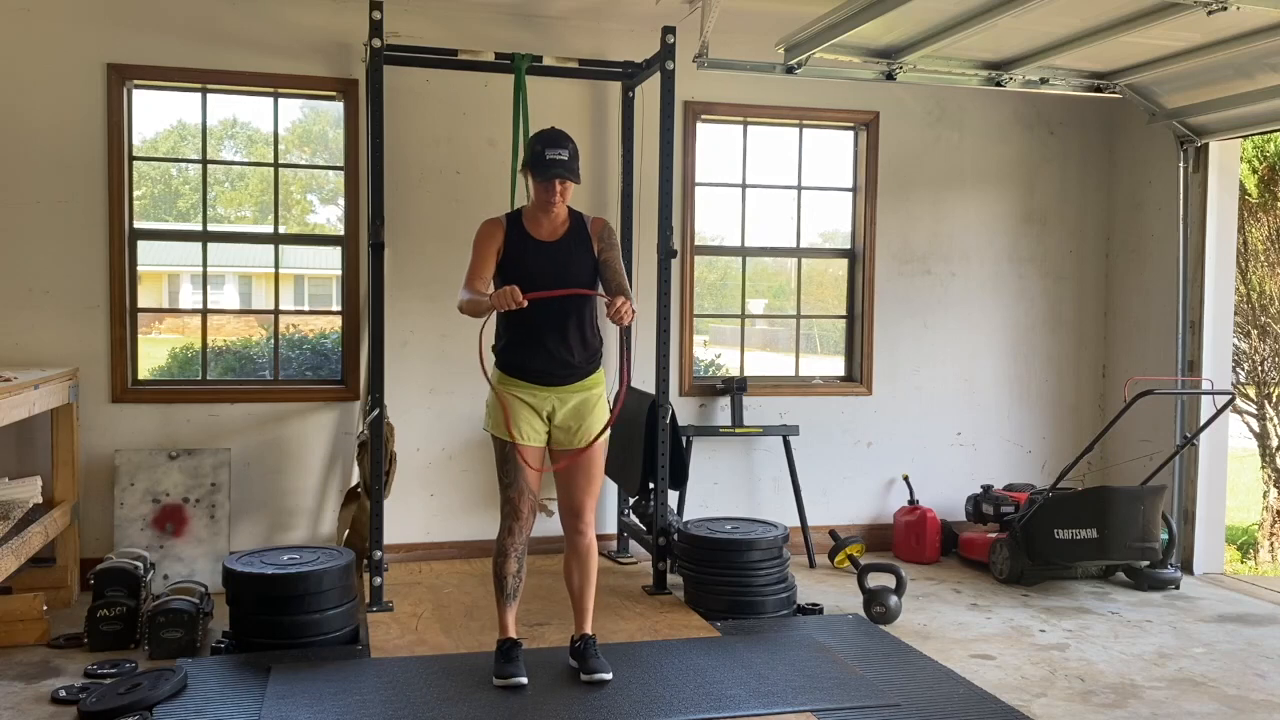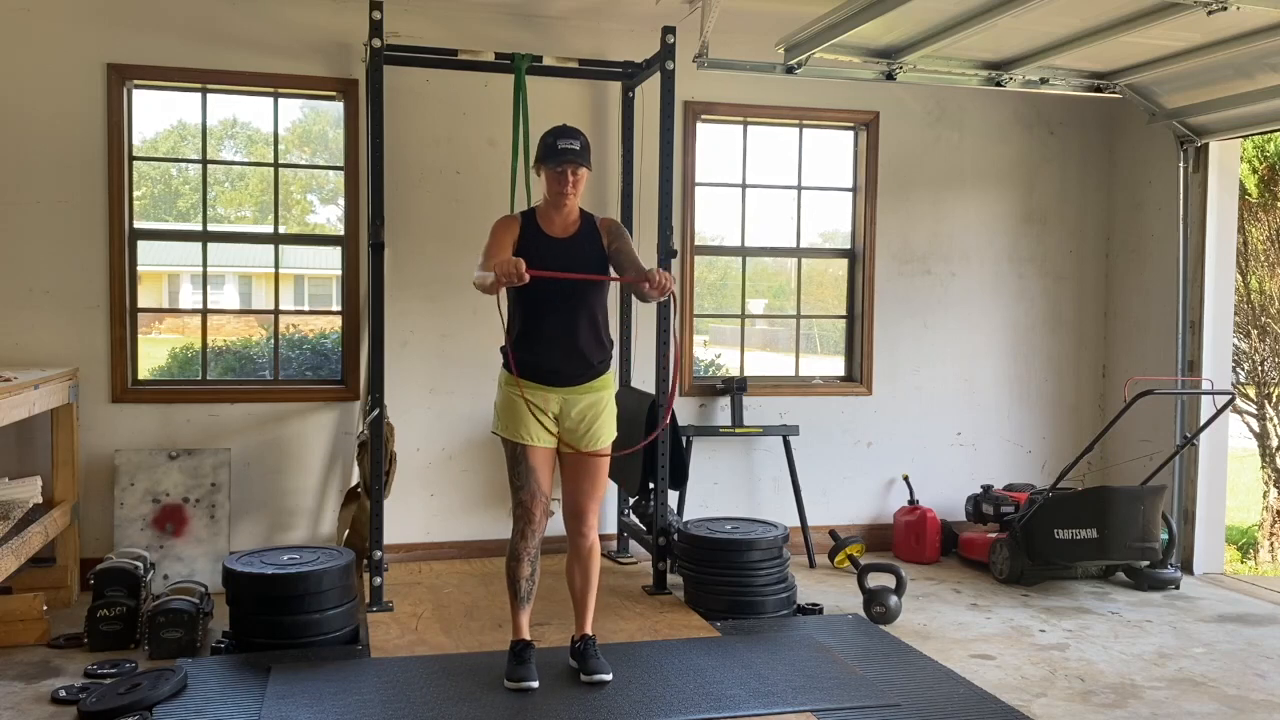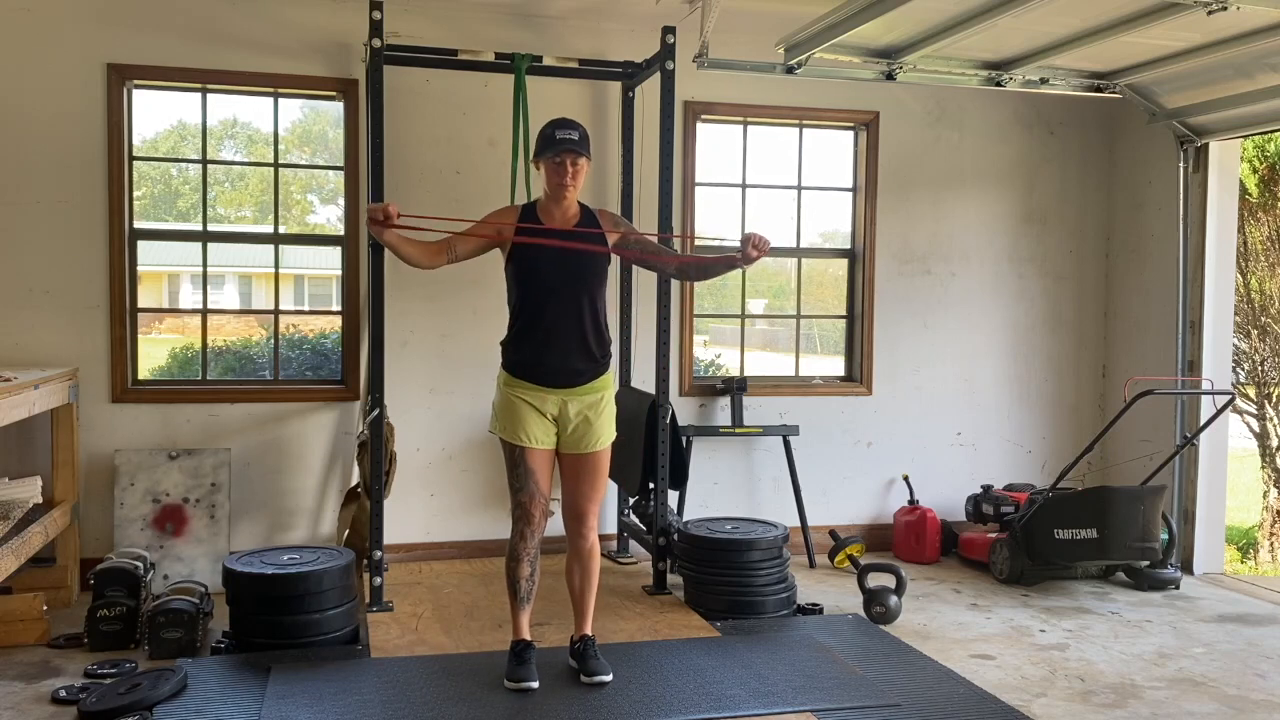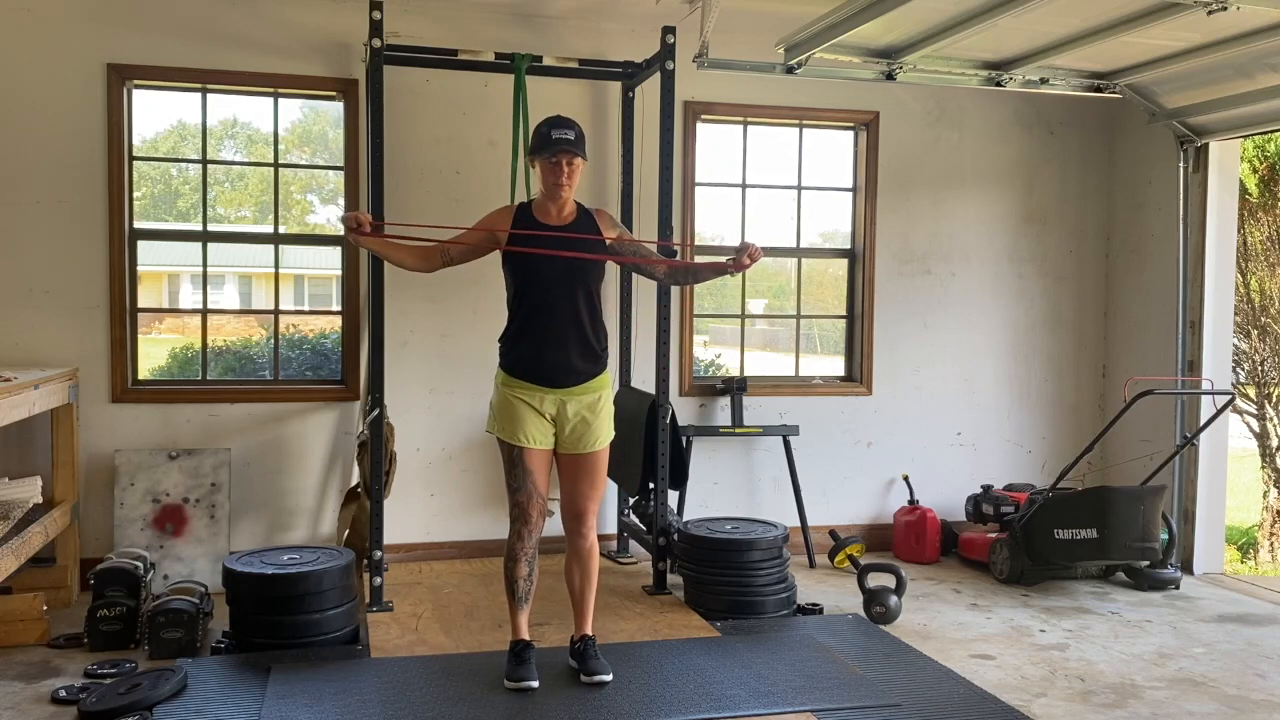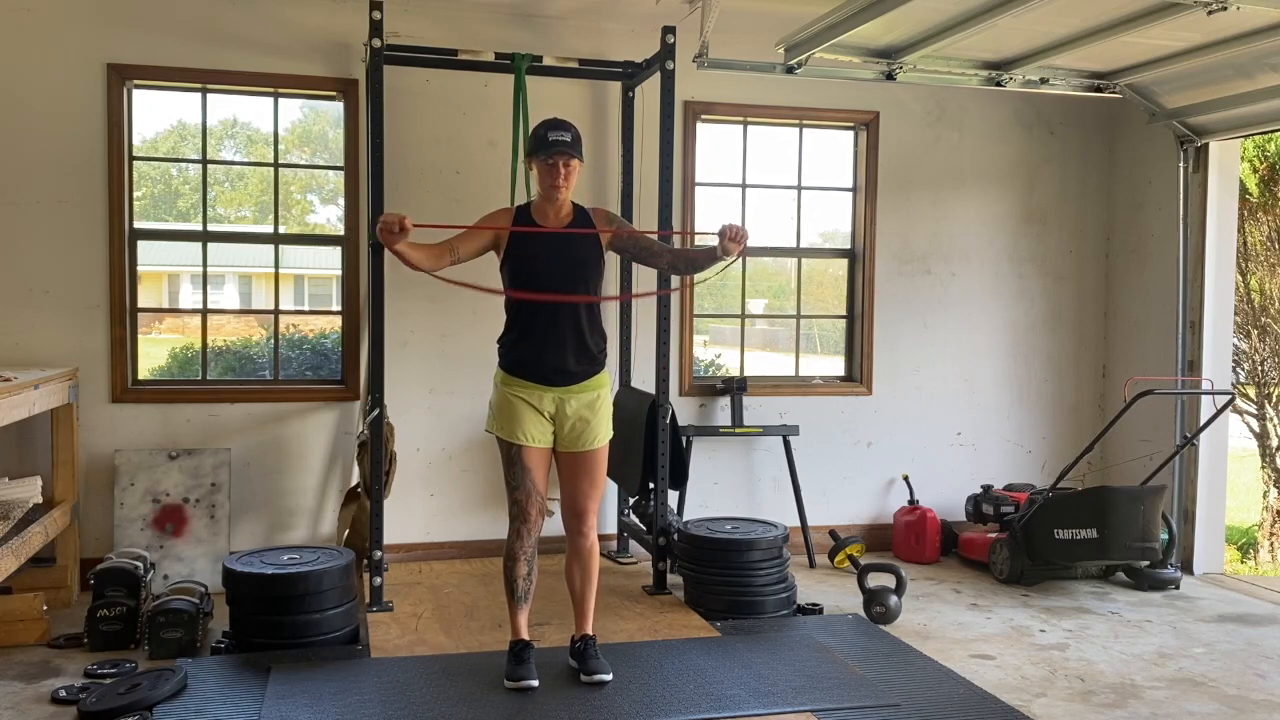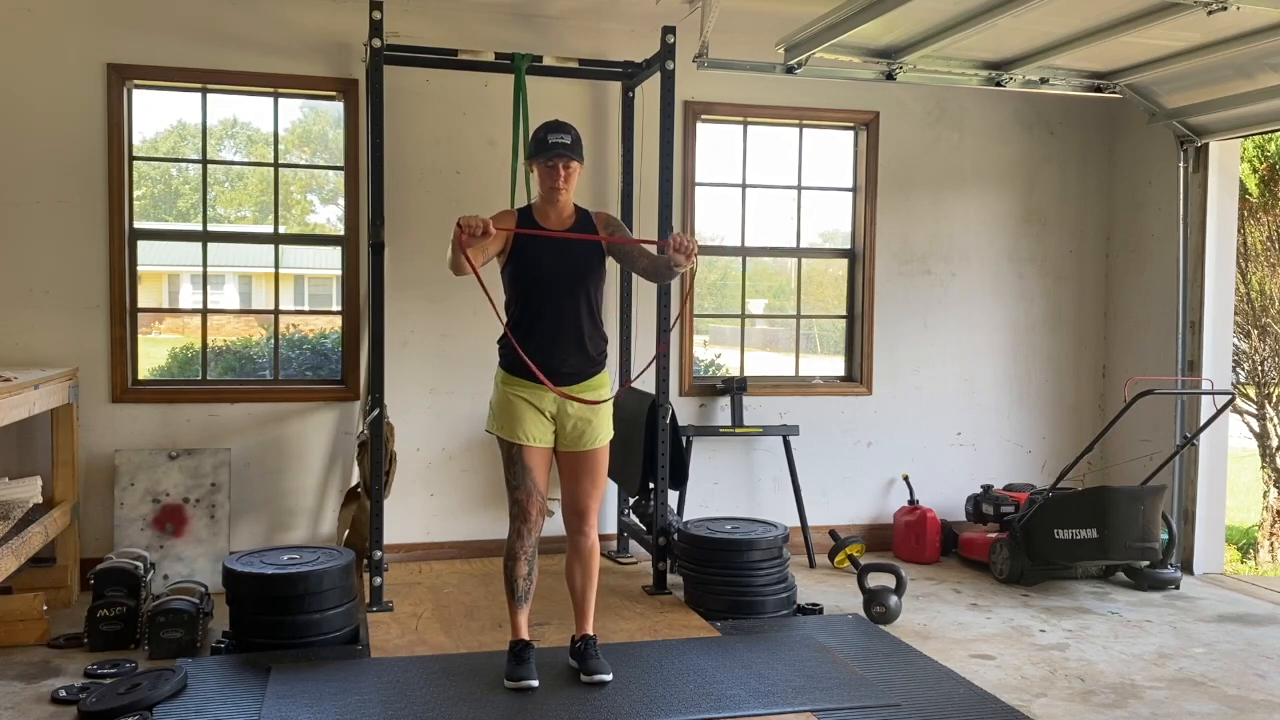
dt=0.5s
person 1, frame 1
left shoulder: (597, 231)
right shoulder: (497, 231)
left elbow: (618, 287)
right elbow: (466, 297)
left wrist: (623, 305)
right wrist: (493, 299)
left hip: (583, 391)
right hip: (517, 390)
left knee: (581, 523)
right knee: (517, 519)
left ankle: (584, 638)
right ankle: (507, 640)
person 1, frame 2
left shoulder: (605, 231)
right shoulder: (513, 228)
left elbow: (640, 279)
right elbow: (483, 275)
left wrist: (656, 283)
right wrist: (498, 274)
left hip: (591, 392)
right hip: (527, 392)
left knee: (585, 524)
right knee: (530, 521)
left ankle: (584, 638)
right ankle: (521, 643)
person 1, frame 3
left shoulder: (606, 227)
right shoulder: (510, 222)
left elbow: (676, 265)
right elbow: (434, 255)
left wrist: (736, 259)
right wrist: (387, 234)
left hip: (591, 392)
right hip: (526, 392)
left knee: (585, 524)
right knee: (528, 522)
left ankle: (584, 638)
right ankle: (521, 643)
person 1, frame 4
left shoulder: (602, 225)
right shoulder: (506, 223)
left elbow: (664, 270)
right elbow: (431, 258)
left wrist: (728, 266)
right wrist: (366, 239)
left hip: (588, 392)
right hip: (523, 391)
left knee: (583, 523)
right knee: (526, 522)
left ankle: (584, 639)
right ankle: (520, 643)
person 1, frame 5
left shoulder: (601, 224)
right shoulder: (505, 224)
left elbow: (671, 259)
right elbow: (438, 258)
left wrist: (721, 250)
right wrist: (395, 242)
left hip: (587, 390)
right hip: (521, 390)
left knee: (584, 522)
right knee: (525, 521)
left ankle: (584, 638)
right ankle: (520, 642)
person 1, frame 6
left shoulder: (602, 226)
right shoulder: (509, 225)
left elbow: (651, 269)
right elbow: (461, 266)
left wrist: (675, 260)
right wrist: (463, 244)
left hip: (588, 391)
right hip: (524, 390)
left knee: (584, 522)
right knee: (526, 520)
left ankle: (584, 638)
right ankle: (519, 642)
